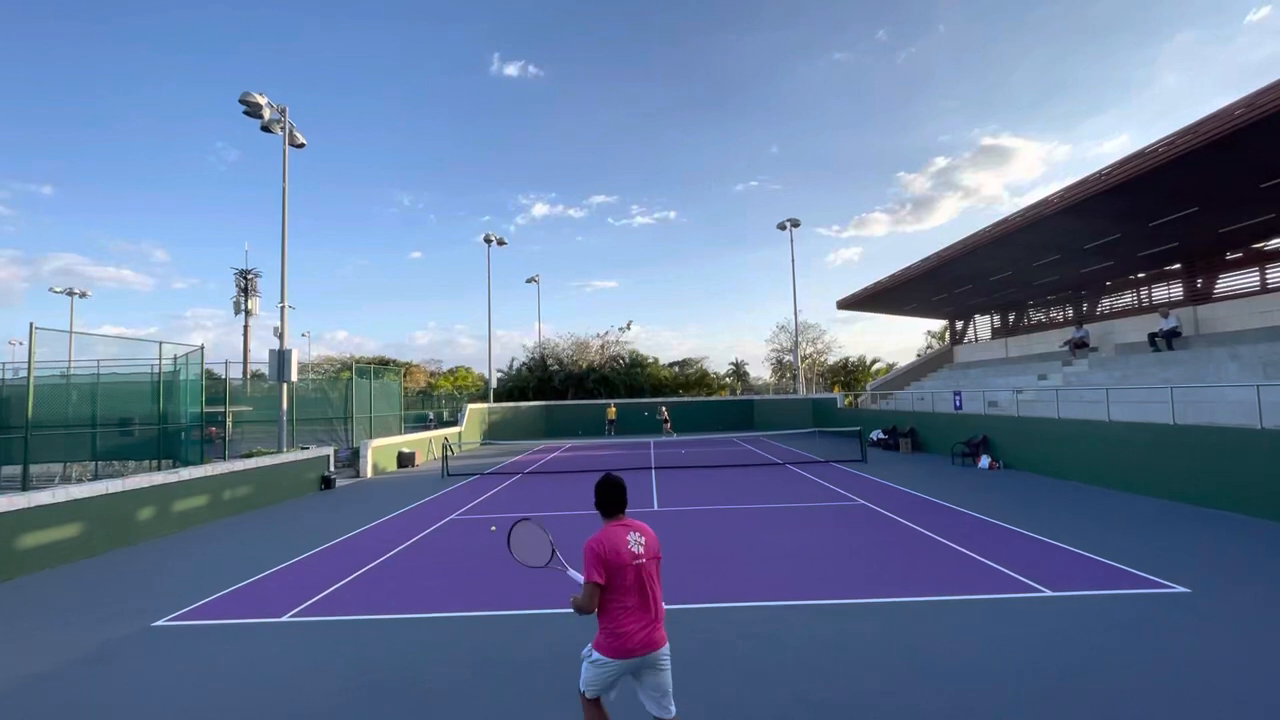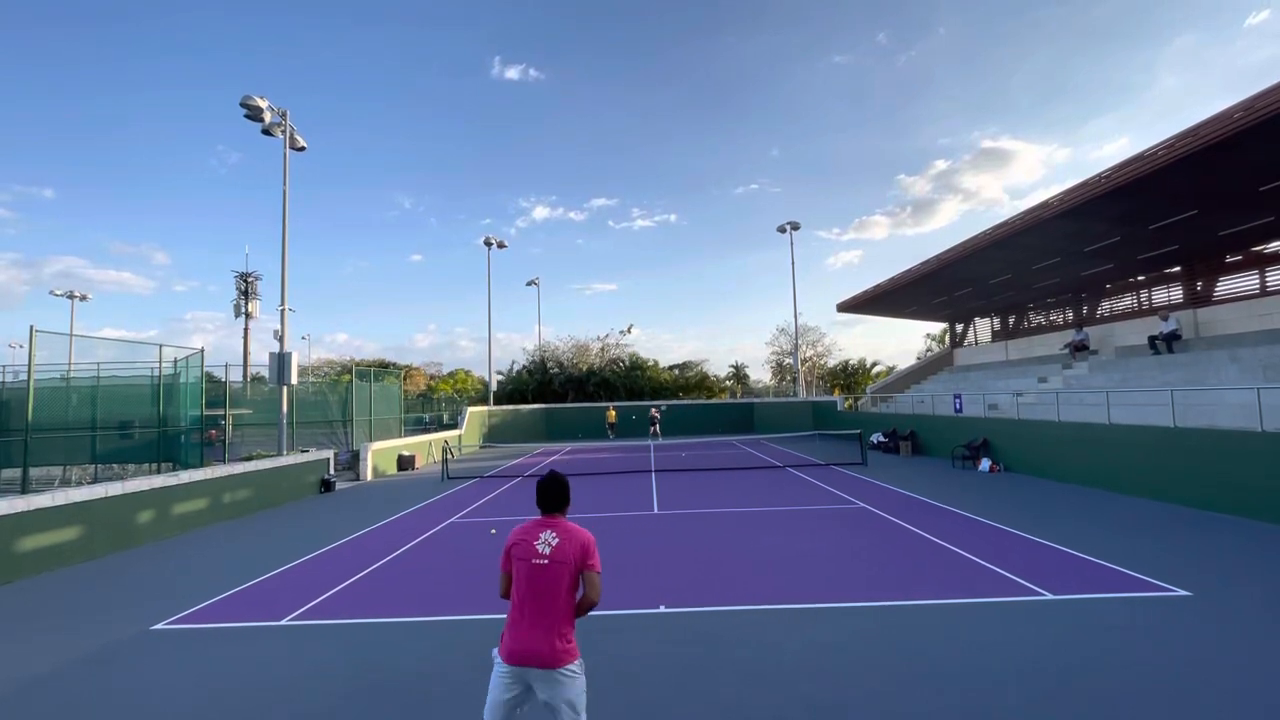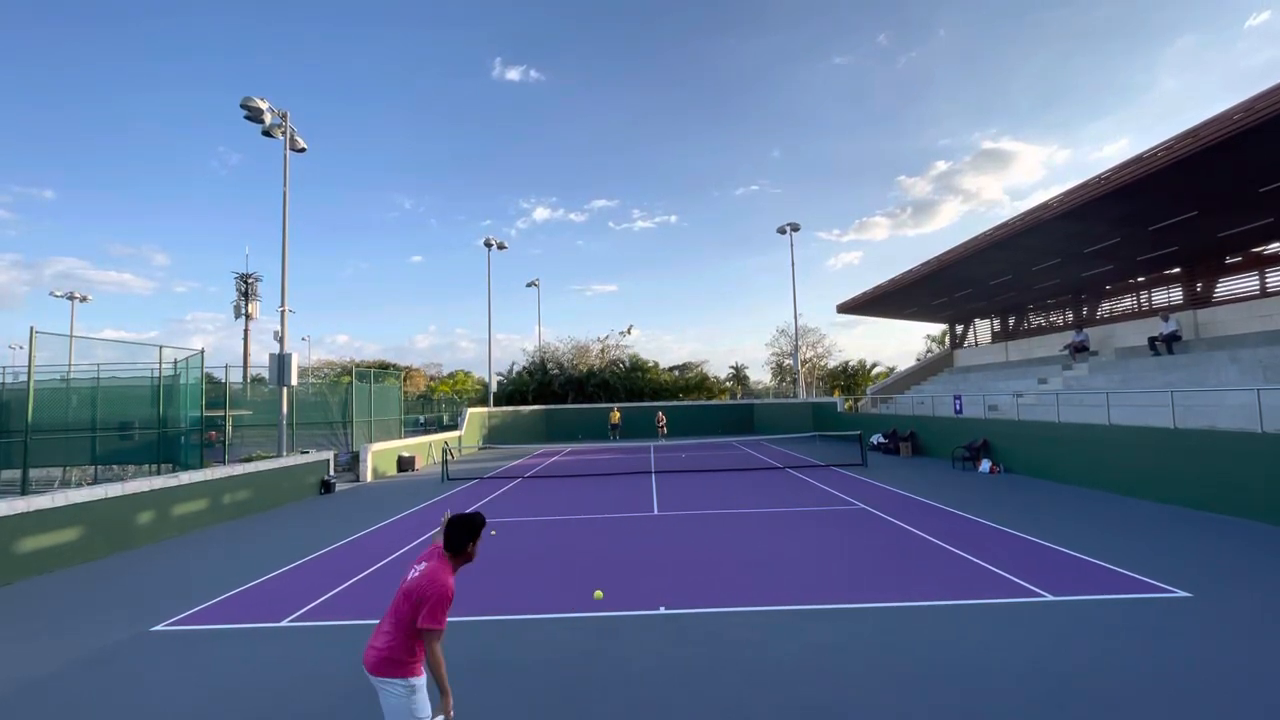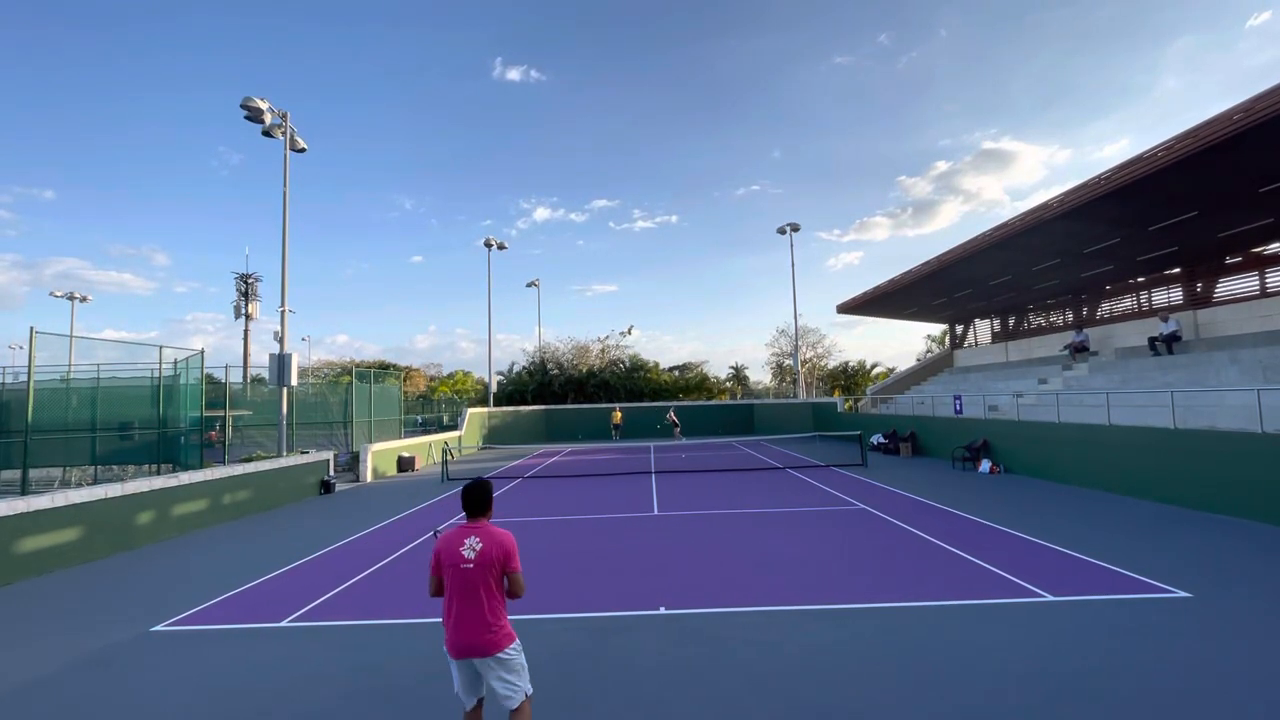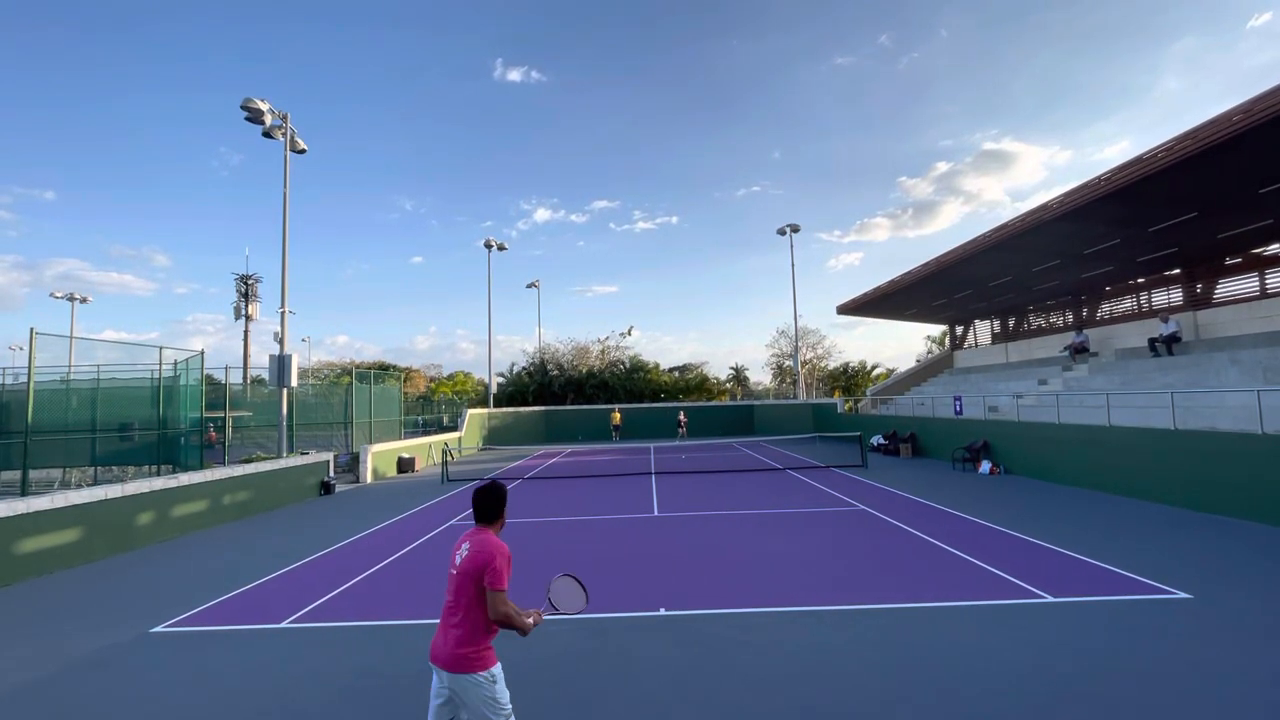
dt=1s
person 1, frame 1
left shoulder: (596, 544)
right shoulder: (647, 533)
left elbow: (589, 605)
left wrist: (578, 604)
left hip: (614, 649)
right hip: (654, 644)
left knee: (589, 696)
person 1, frame 2
left shoulder: (516, 536)
right shoulder: (582, 539)
left elbow: (504, 591)
right elbow: (593, 598)
right wrist: (566, 617)
left hip: (513, 653)
right hip: (556, 657)
person 1, frame 3
left shoulder: (435, 553)
right shoulder: (441, 587)
right elbow: (431, 647)
left wrist: (445, 527)
right wrist: (445, 694)
left hip: (377, 659)
right hip: (399, 671)
person 1, frame 4
left shoulder: (443, 542)
right shoulder: (503, 540)
left elbow: (434, 590)
right elbow: (517, 591)
left hip: (457, 644)
right hip: (496, 642)
person 1, frame 5
left shoulder: (466, 540)
right shoulder: (496, 550)
right elbow: (497, 613)
left wrist: (519, 615)
right wrist: (523, 625)
left hip: (442, 656)
right hip: (471, 664)
